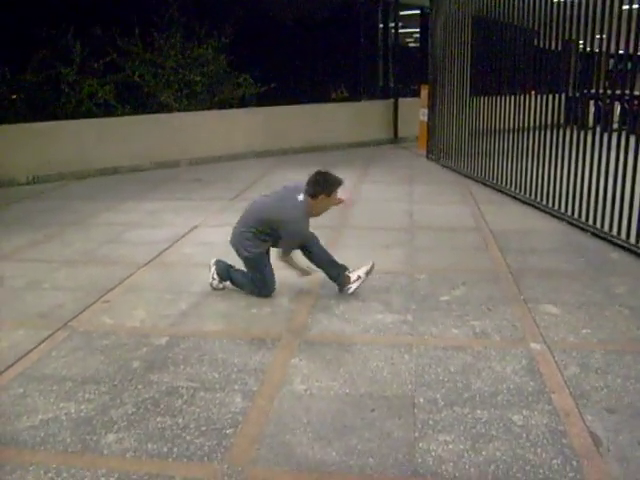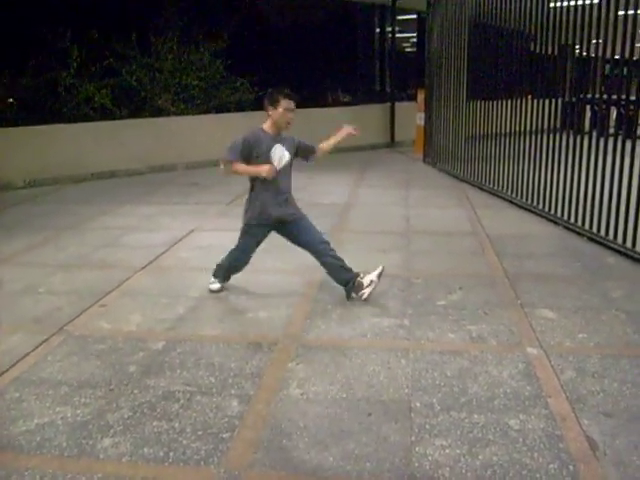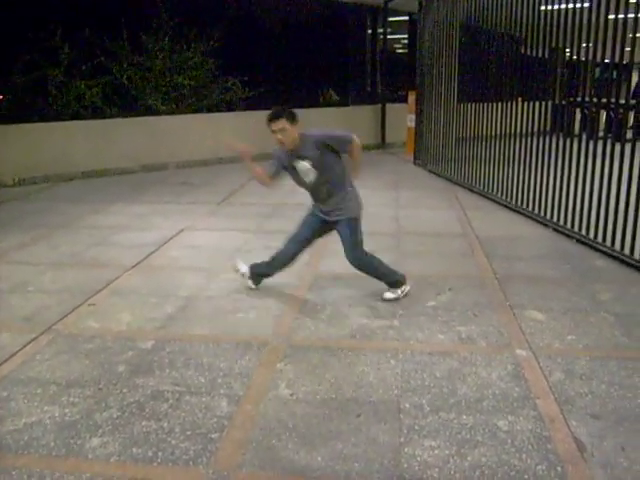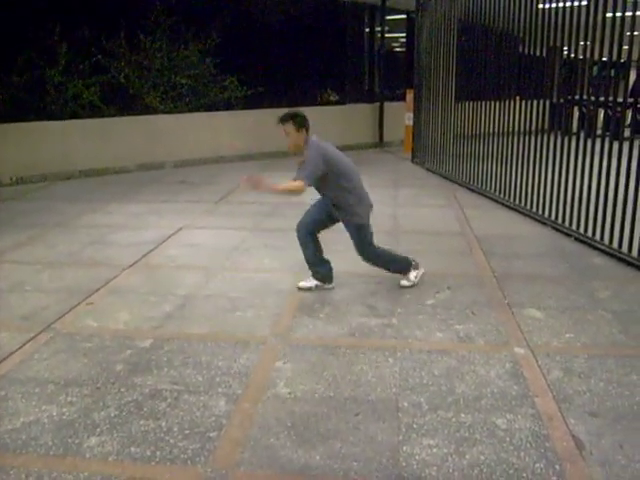
dt=0.5s
person 1, frame 1
left shoulder: (301, 190)
right shoulder: (296, 221)
right elbow: (284, 256)
left wrist: (332, 204)
right wrist: (301, 270)
left hip: (264, 229)
right hip: (248, 239)
left knee: (309, 240)
right knee: (265, 290)
left ankle: (344, 278)
right ankle: (222, 270)
person 1, frame 2
left shoulder: (289, 141)
right shoulder: (251, 139)
left elbow: (317, 152)
right elbow: (227, 165)
left wrist: (342, 135)
right wrist: (256, 170)
left hip: (287, 210)
right hip: (259, 213)
left knee: (319, 245)
right knee: (241, 257)
left ankle: (354, 285)
right ankle: (220, 276)
person 1, frame 3
left shoulder: (318, 138)
right shoulder: (282, 156)
left elbow: (354, 142)
right elbow: (266, 180)
left wrist: (351, 173)
right wrist: (250, 161)
left hip: (346, 207)
right hip: (321, 208)
left knee: (355, 256)
right knee: (294, 244)
left ankle: (398, 283)
right ankle: (257, 274)
person 1, frame 4
left shoulder: (315, 153)
right shoulder: (312, 145)
left elbow: (300, 187)
left wrist: (267, 187)
left hip: (353, 205)
right hip: (333, 199)
left knee: (366, 250)
right knee: (304, 228)
left ankle: (410, 267)
right ankle: (322, 277)
